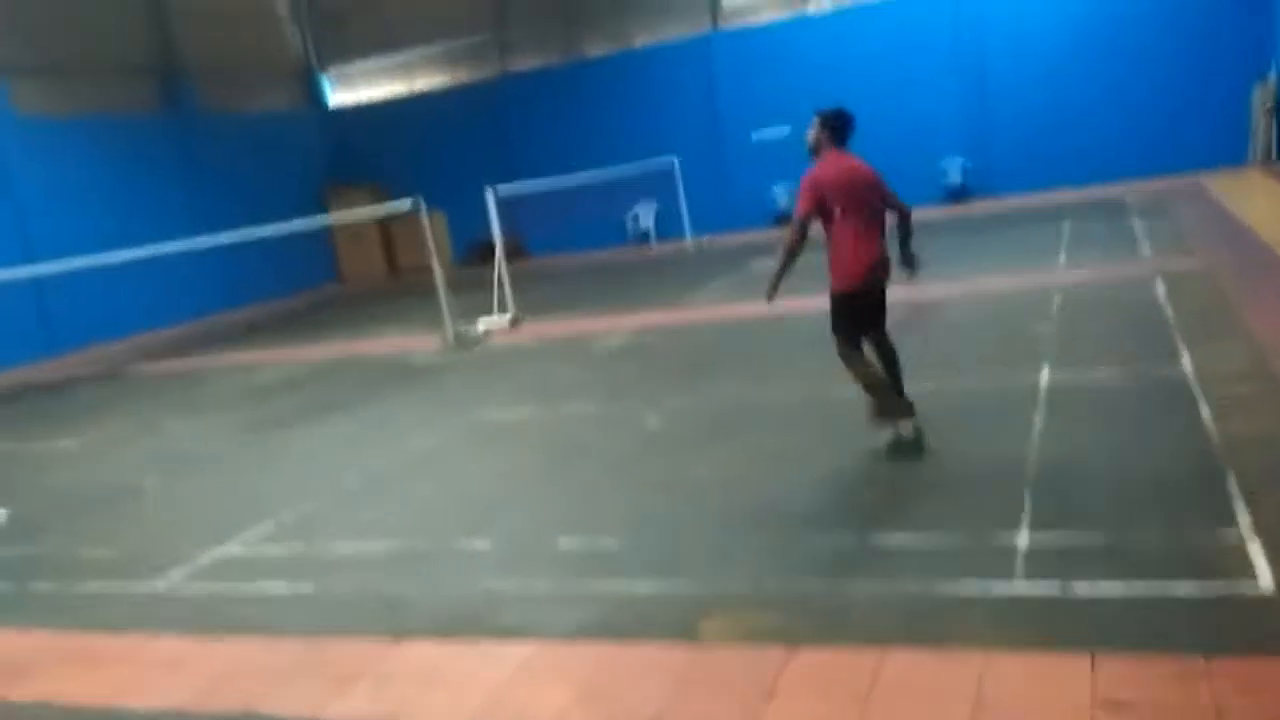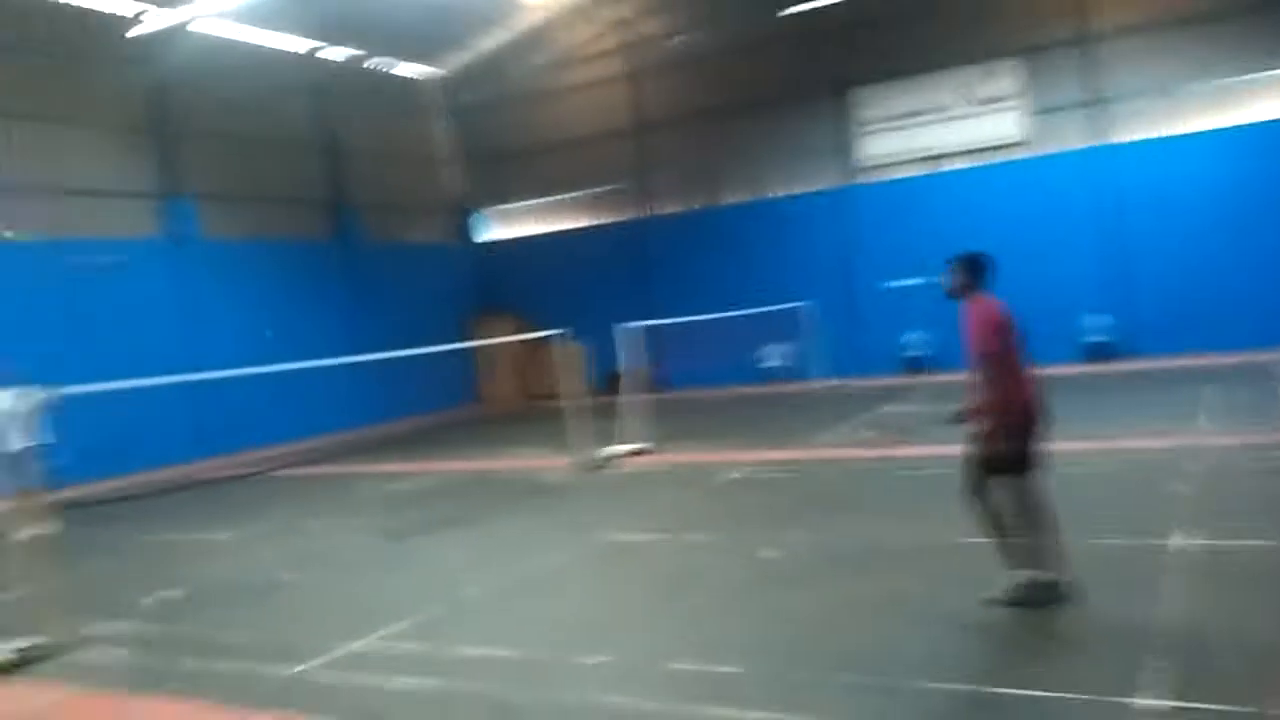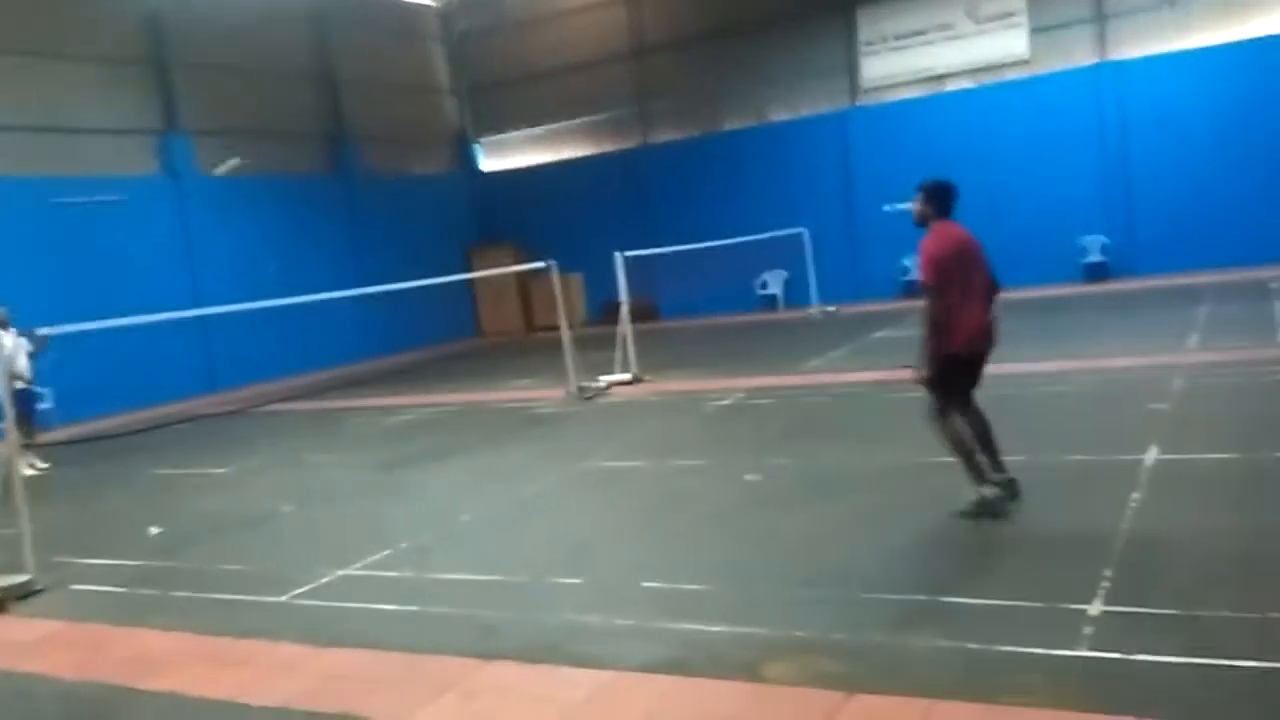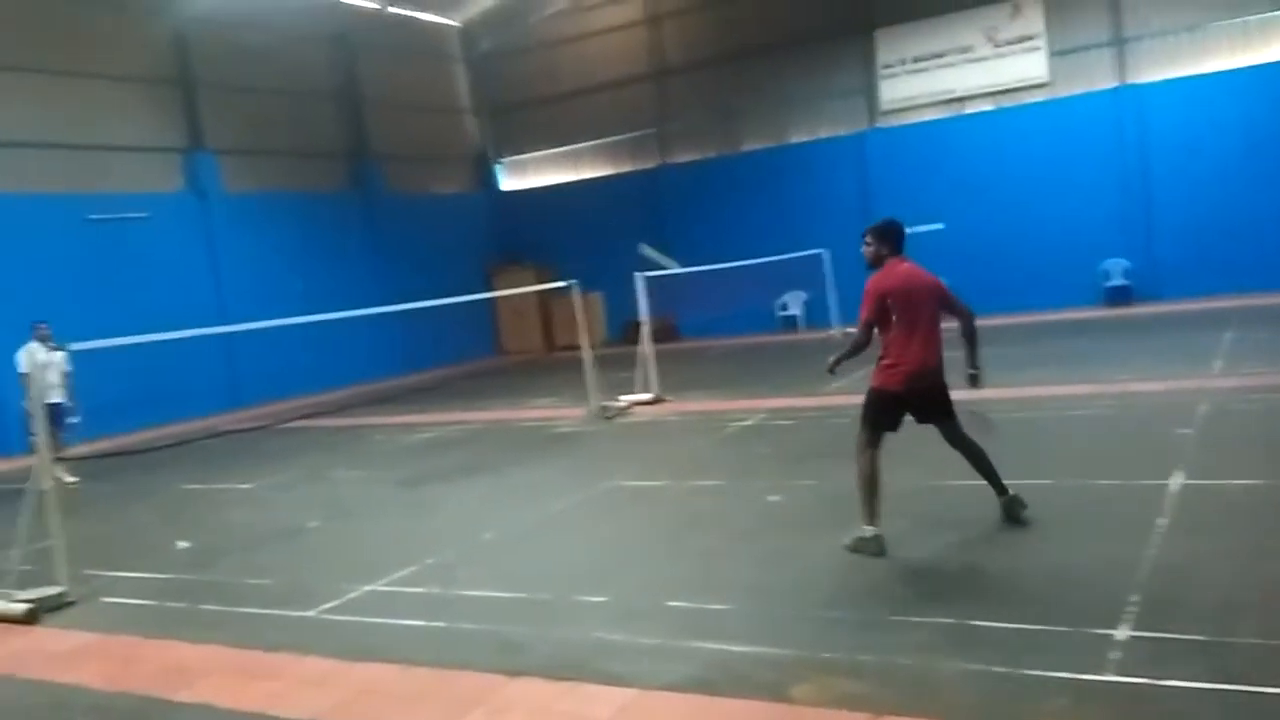
dt=0.5s
person 1, frame 1
left shoulder: (818, 176)
right shoulder: (865, 171)
left elbow: (798, 234)
right elbow: (902, 211)
left wrist: (777, 279)
right wrist: (904, 249)
left hip: (849, 275)
right hip: (876, 267)
left knee: (850, 352)
right knee: (877, 336)
left ankle: (905, 424)
right ankle: (899, 405)
person 1, frame 2
left shoulder: (978, 313)
right shoulder: (992, 309)
left elbow: (992, 372)
left wrist: (998, 432)
right wrist: (978, 406)
left hip: (1004, 416)
right hip: (1021, 410)
left knee: (978, 488)
right knee: (1025, 491)
left ankle: (1024, 574)
right ankle: (1047, 575)
person 1, frame 3
left shoulder: (932, 245)
right shoulder: (966, 239)
left elbow: (933, 307)
right elbow: (992, 286)
left wrist: (927, 358)
left hip: (954, 340)
right hip: (979, 335)
left knee: (943, 415)
right knee: (962, 402)
left ankle: (989, 490)
right ankle: (998, 474)
person 1, frame 4
left shoulder: (878, 284)
right shoulder: (927, 278)
left elbow: (862, 340)
right elbow: (966, 317)
left wrist: (838, 359)
right wrist: (972, 363)
left hip: (893, 378)
right hip: (930, 375)
left knee: (867, 445)
right knee: (955, 435)
left ankle: (870, 531)
right ankle: (1007, 498)
